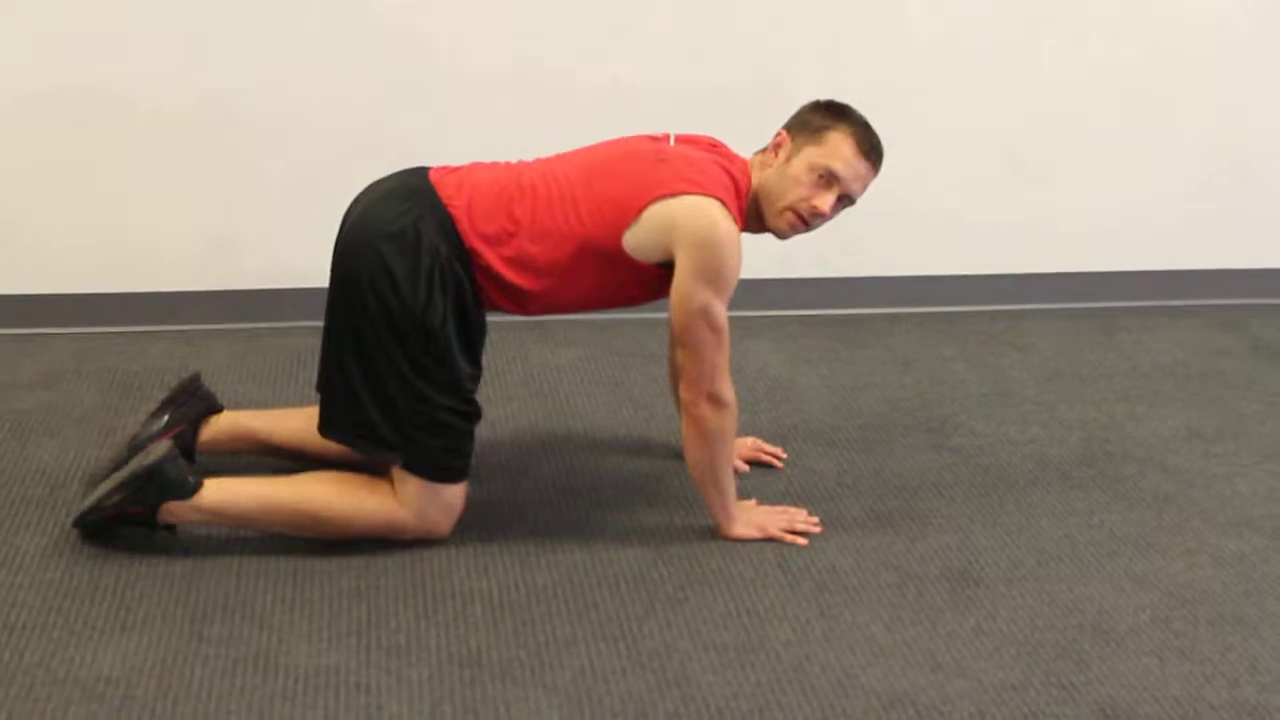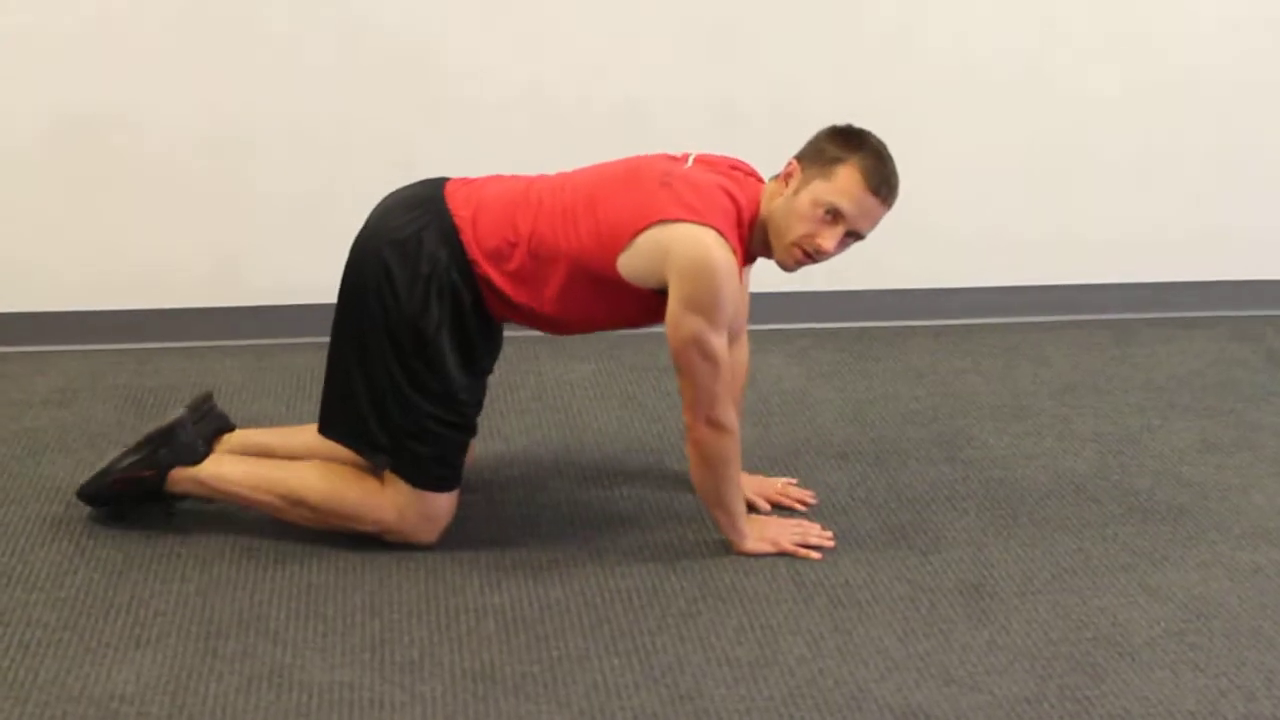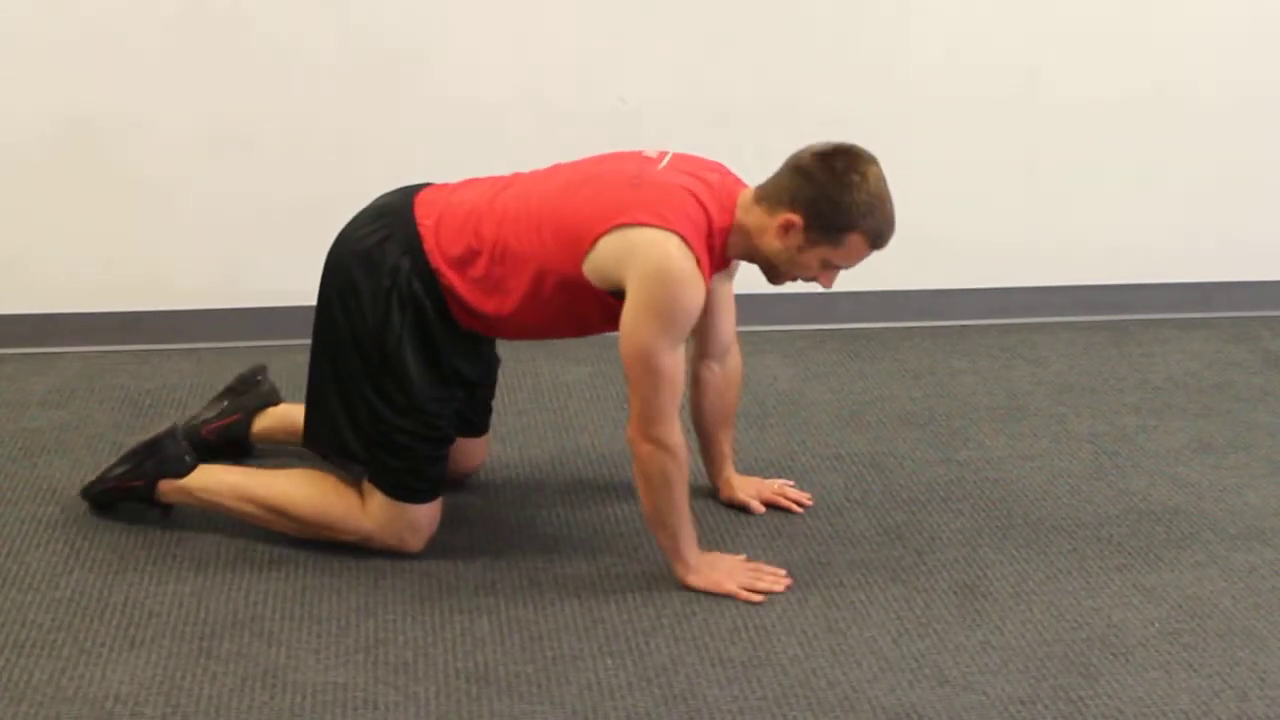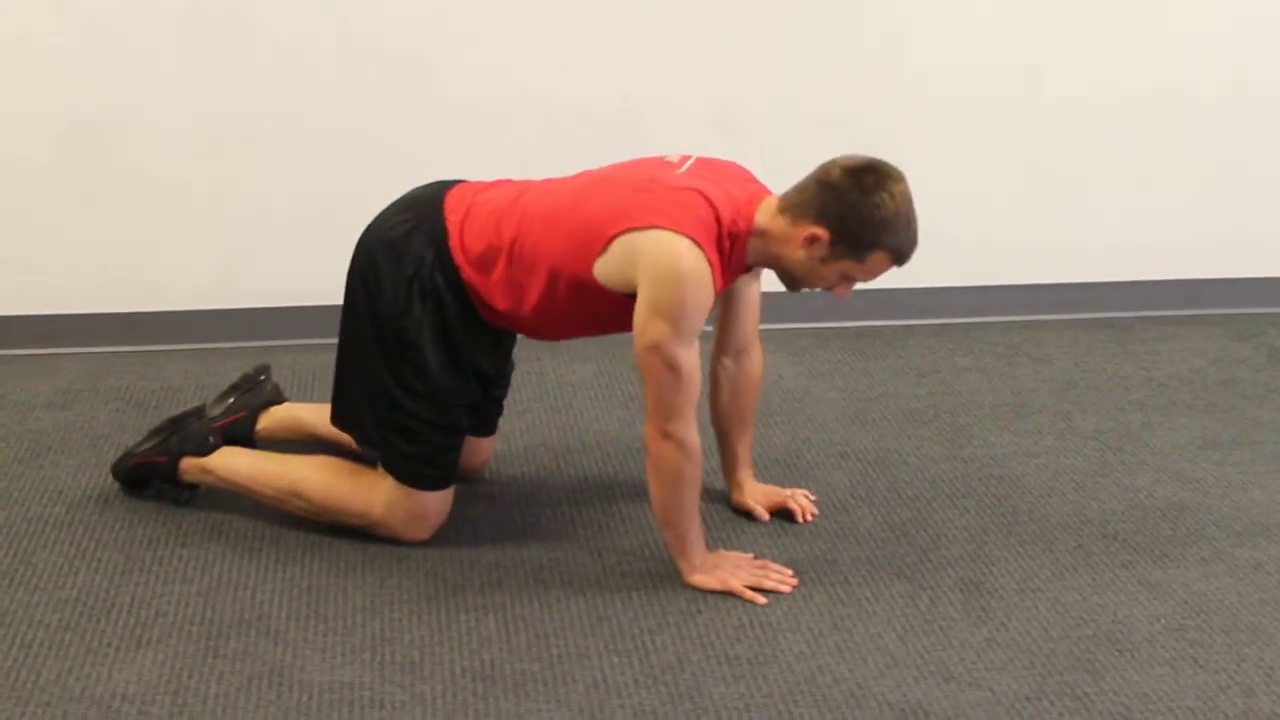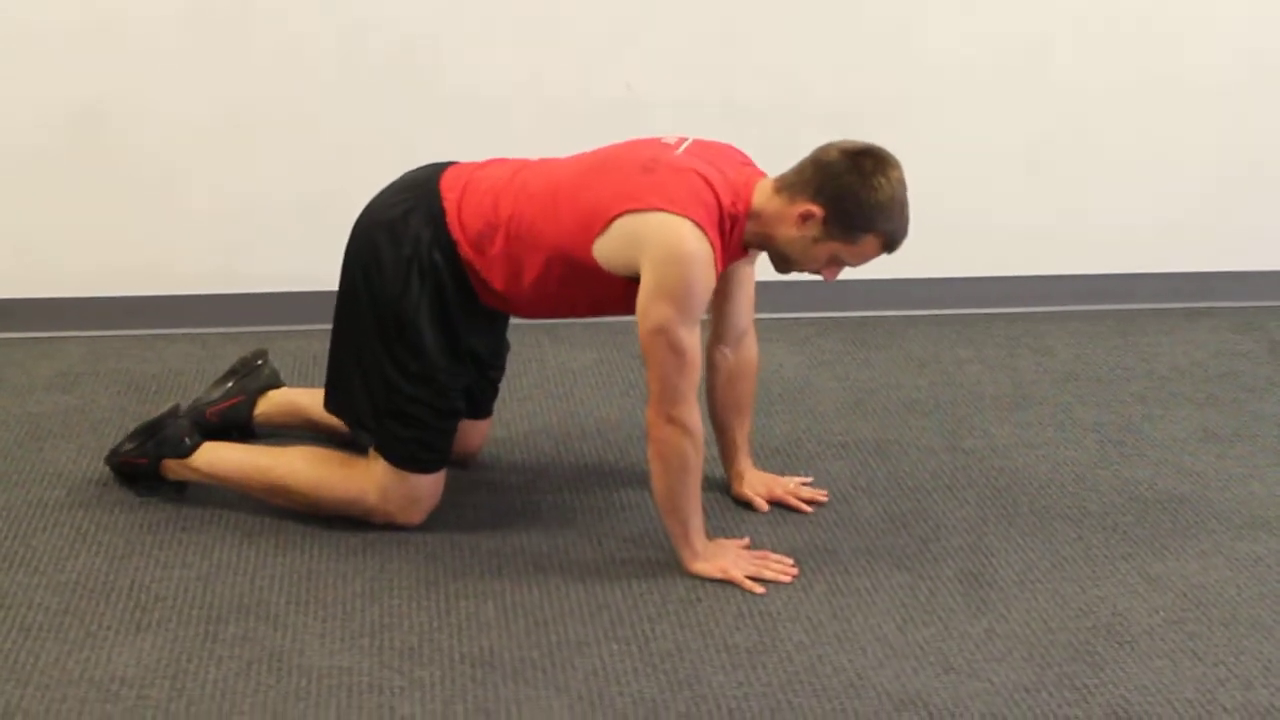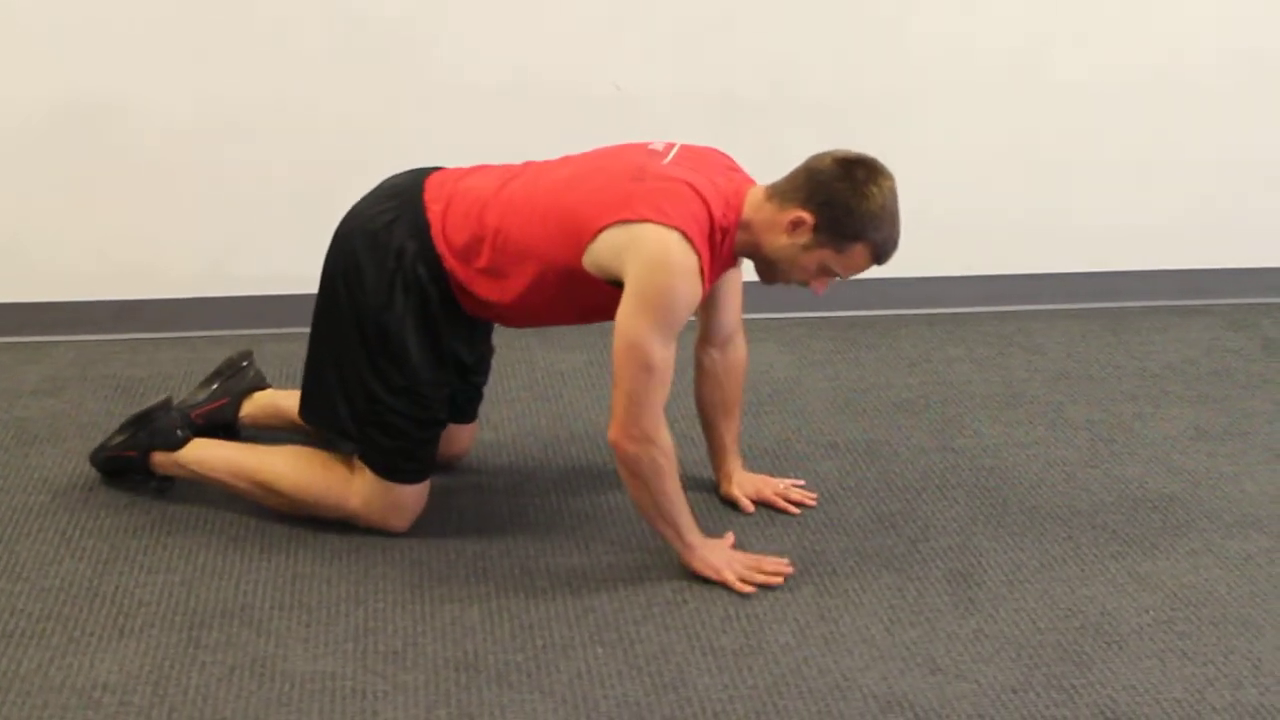
dt=0.7s
person 1, frame 1
left shoulder: (709, 169)
right shoulder: (711, 224)
left elbow: (686, 345)
right elbow: (707, 390)
left wrist: (712, 441)
right wrist: (730, 517)
left hip: (409, 219)
right hip: (415, 258)
left knee: (400, 440)
right knee: (426, 507)
left ankle: (204, 424)
right ankle: (174, 491)
person 1, frame 2
left shoulder: (738, 189)
right shoulder: (705, 250)
left elbow: (732, 344)
right elbow: (707, 417)
left wrist: (732, 475)
right wrist: (739, 529)
left hip: (436, 232)
right hip: (420, 268)
left knee: (433, 456)
right knee: (416, 514)
left ankle: (220, 439)
right ankle: (181, 468)
person 1, frame 3
left shoulder: (723, 200)
right shoulder: (670, 259)
left elbow: (717, 356)
right elbow: (653, 436)
left wrist: (728, 478)
right wrist: (689, 563)
left hip: (429, 240)
right hip: (392, 280)
left knee: (460, 458)
right knee: (401, 523)
left ankle: (260, 416)
right ankle: (178, 476)
person 1, frame 4
left shoulder: (747, 207)
right shoulder: (683, 259)
left elbow: (738, 356)
right elbow: (668, 431)
left wrist: (742, 479)
right wrist: (693, 561)
left hip: (457, 242)
right hip: (415, 271)
left knee: (465, 454)
right knee: (412, 510)
left ankle: (262, 413)
right ankle: (197, 454)
person 1, frame 5
left shoulder: (743, 189)
right shoulder: (684, 244)
left elbow: (733, 343)
right elbow: (671, 416)
left wrist: (743, 468)
right wrist: (695, 550)
left hip: (452, 221)
right hip: (413, 251)
left knee: (462, 441)
right knee: (403, 496)
left ankle: (260, 399)
right ankle: (180, 452)
person 1, frame 6
left shoulder: (734, 195)
right shoulder: (672, 252)
left elbow: (721, 343)
right elbow: (633, 434)
left wrist: (730, 468)
right wrist: (695, 550)
left hip: (437, 226)
right hip: (397, 261)
left knee: (447, 444)
right knee: (388, 503)
left ankle: (245, 399)
right ankle: (170, 445)
